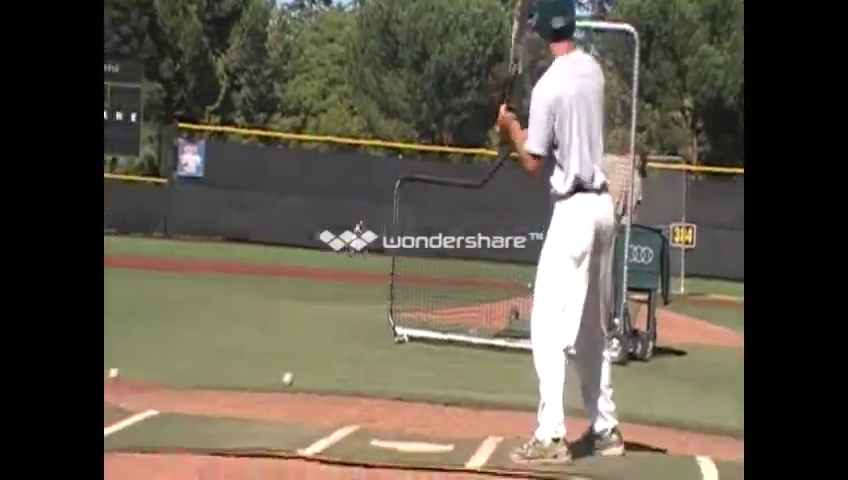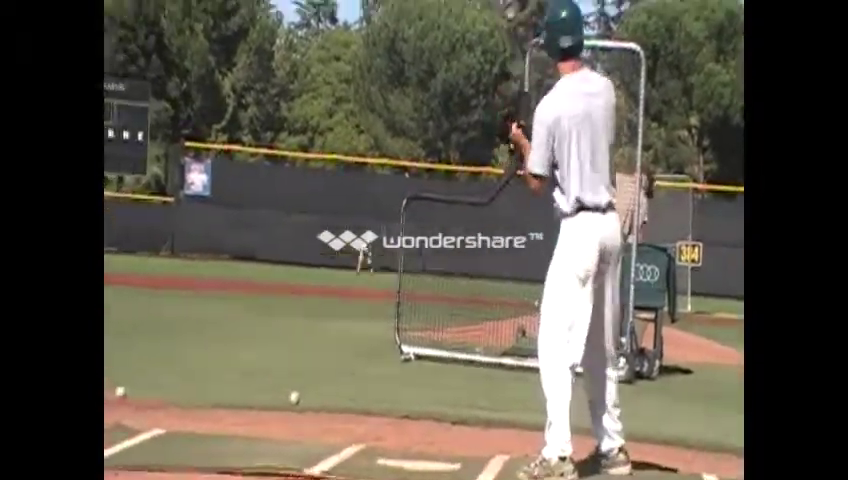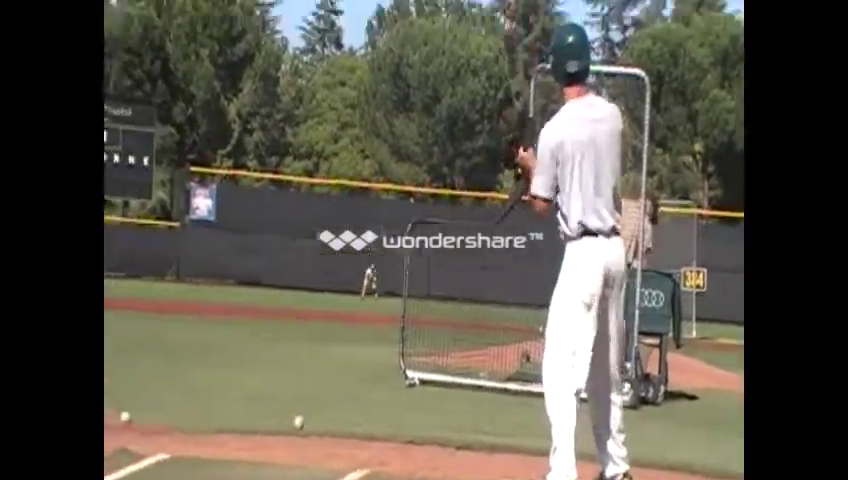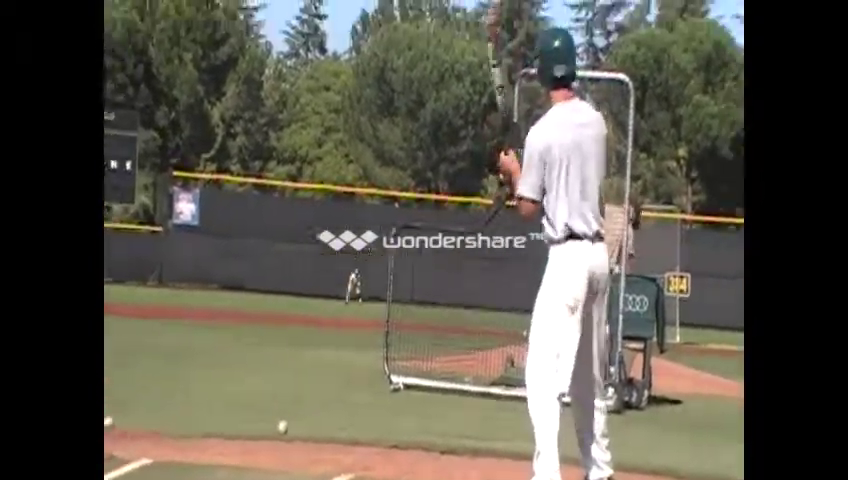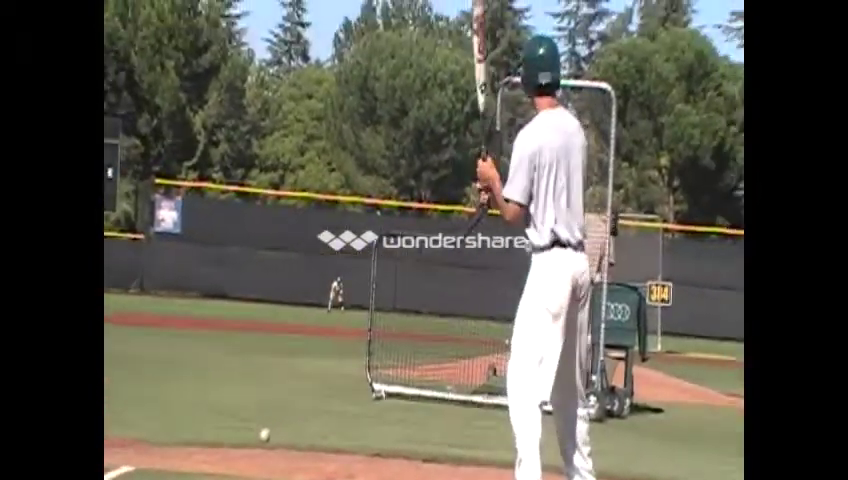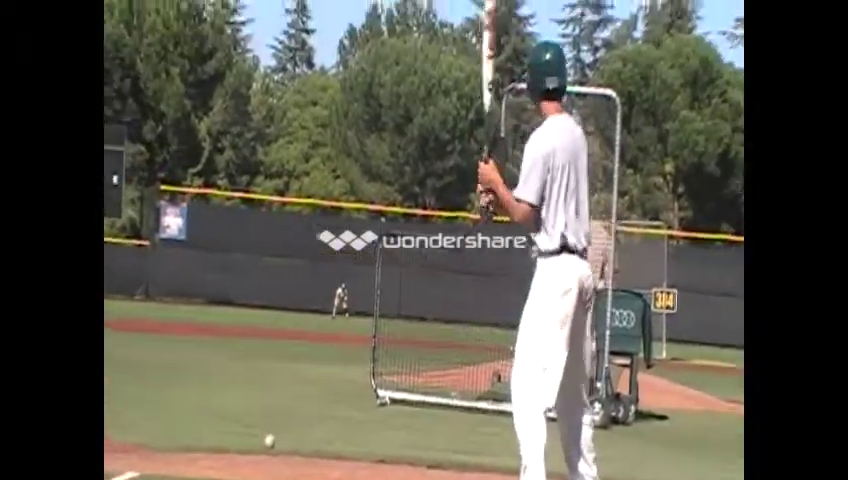
dt=0.1s
person 1, frame 1
left shoulder: (548, 86)
right shoulder: (592, 69)
left elbow: (533, 162)
left wrist: (511, 128)
right wrist: (521, 133)
left hip: (573, 210)
right hip: (600, 205)
left knee: (549, 326)
right knee: (591, 328)
left ankle: (551, 436)
right ankle: (605, 427)
person 1, frame 2
left shoulder: (550, 106)
right shoulder: (605, 90)
left elbow: (536, 181)
left wrist: (523, 147)
right wrist: (537, 149)
left hip: (579, 228)
right hip: (609, 226)
left knee: (555, 344)
right knee: (601, 347)
person 1, frame 3
left shoulder: (554, 130)
right shoulder: (612, 115)
left elbow: (542, 204)
left wrist: (531, 169)
right wrist: (543, 170)
left hip: (583, 253)
right hip: (613, 249)
left knee: (560, 368)
right knee: (606, 370)
person 1, frame 4
left shoulder: (542, 132)
right shoulder: (596, 120)
left elbow: (528, 208)
left wrist: (513, 173)
right wrist: (526, 178)
left hip: (568, 256)
right hip: (597, 254)
left knee: (543, 371)
right knee: (588, 376)
person 1, frame 5
left shoulder: (529, 136)
right shoulder: (575, 129)
left elbow: (513, 212)
left wrist: (491, 181)
right wrist: (501, 188)
left hip: (550, 263)
right hip: (577, 262)
left knee: (524, 379)
right knee: (570, 383)
person 1, frame 6
left shoulder: (542, 138)
right shoulder: (577, 134)
left elbow: (523, 213)
left wrist: (493, 180)
right wrist: (497, 194)
left hip: (556, 269)
right hip: (579, 267)
left knee: (529, 383)
right knee: (572, 388)
